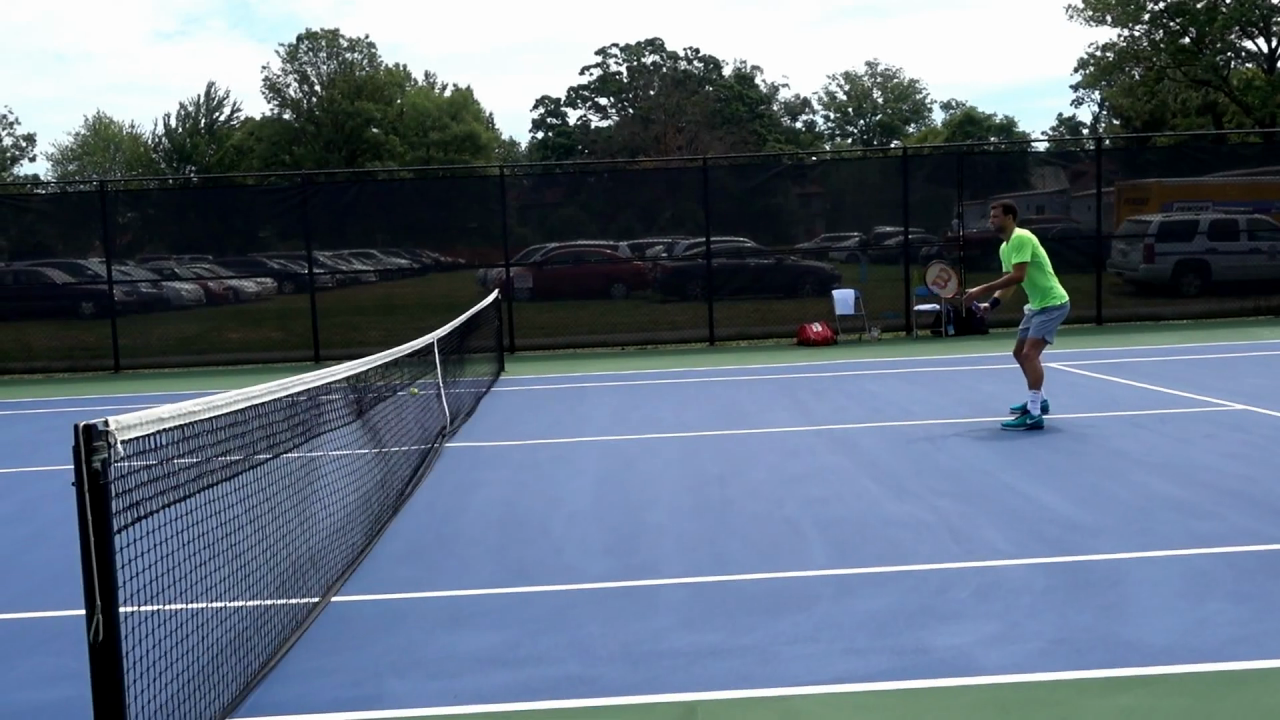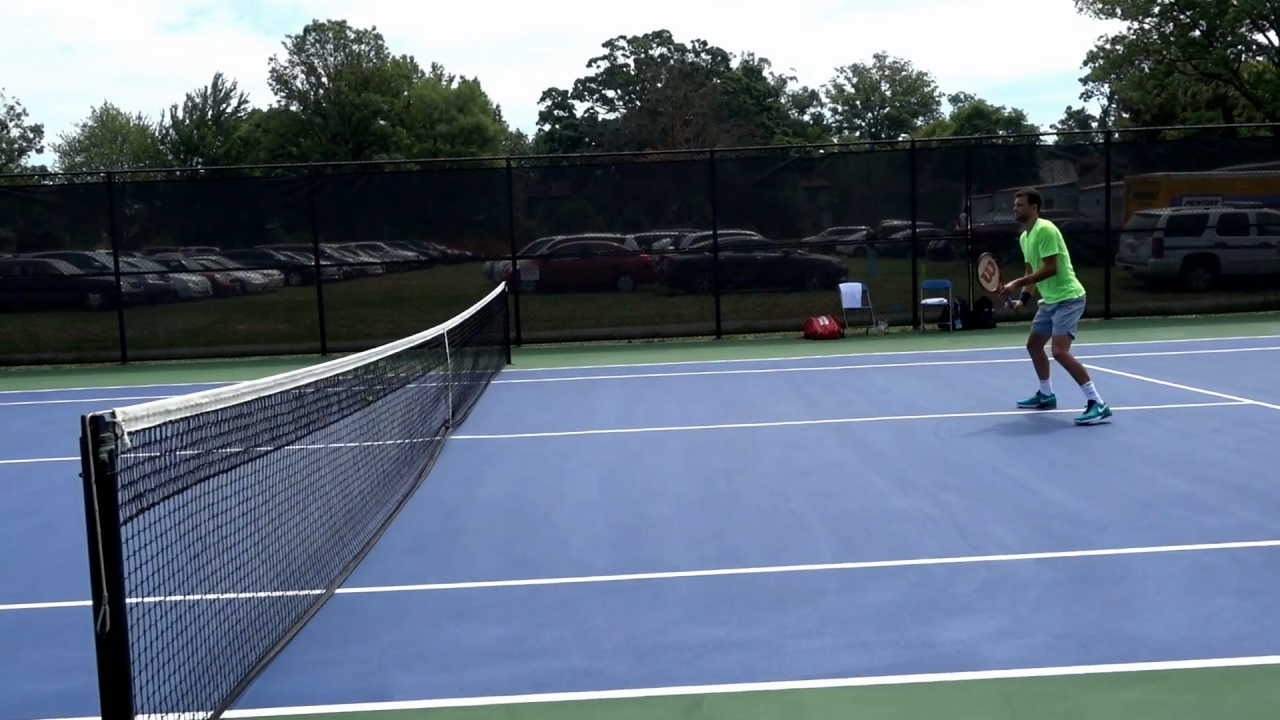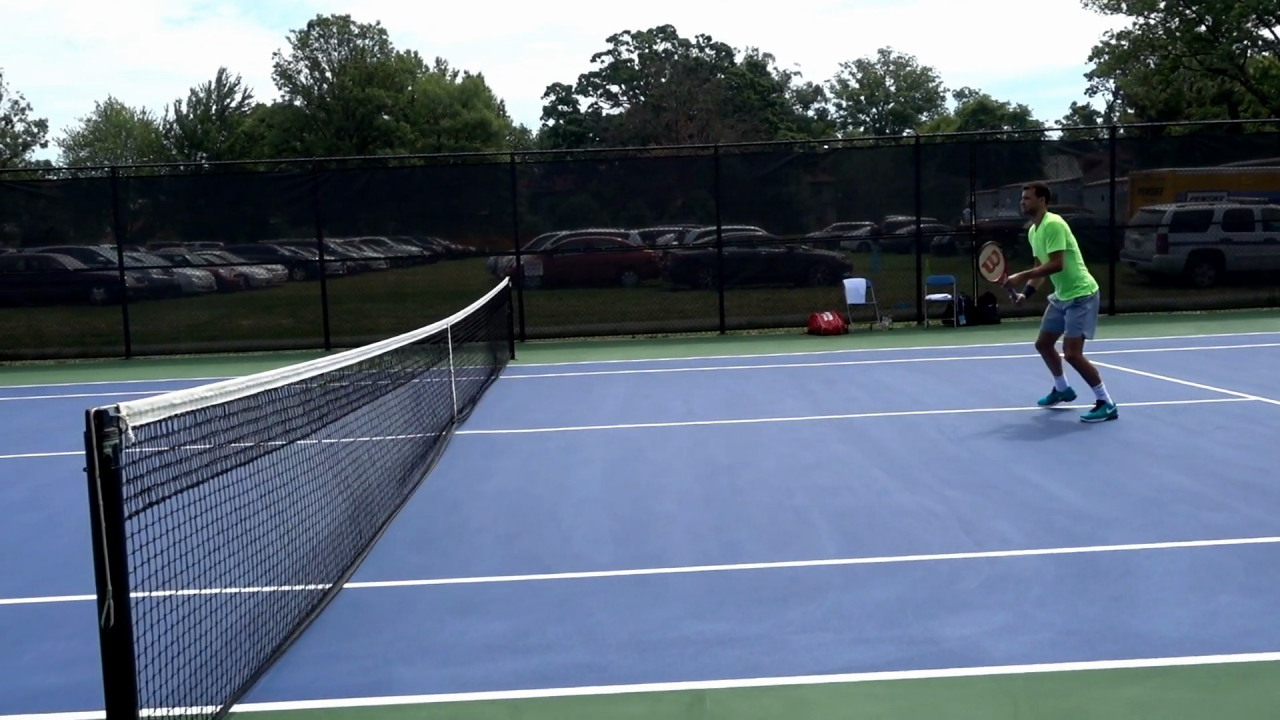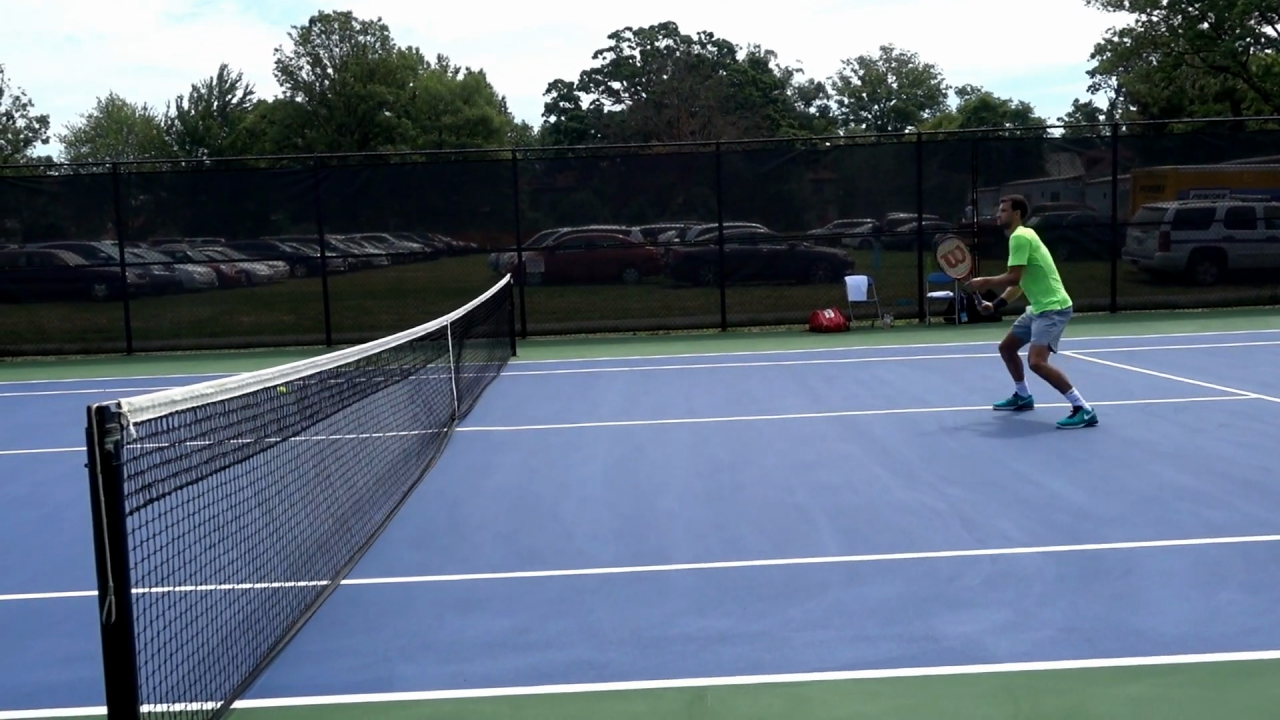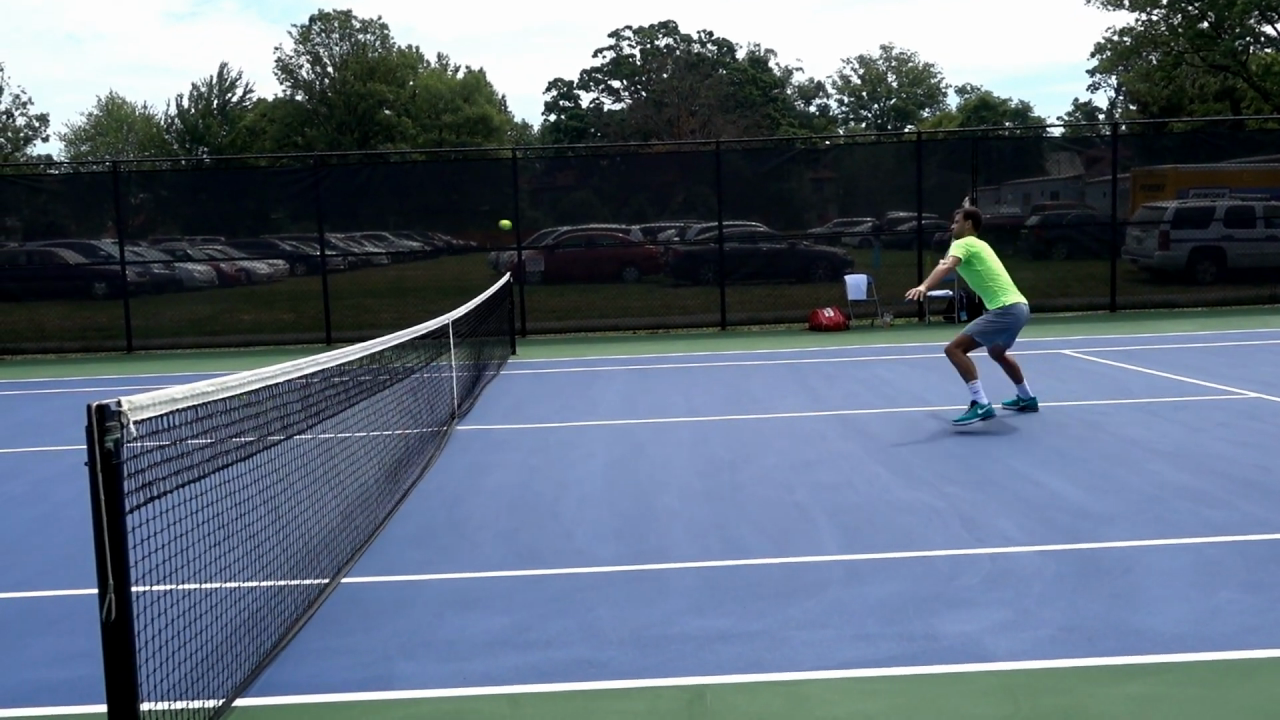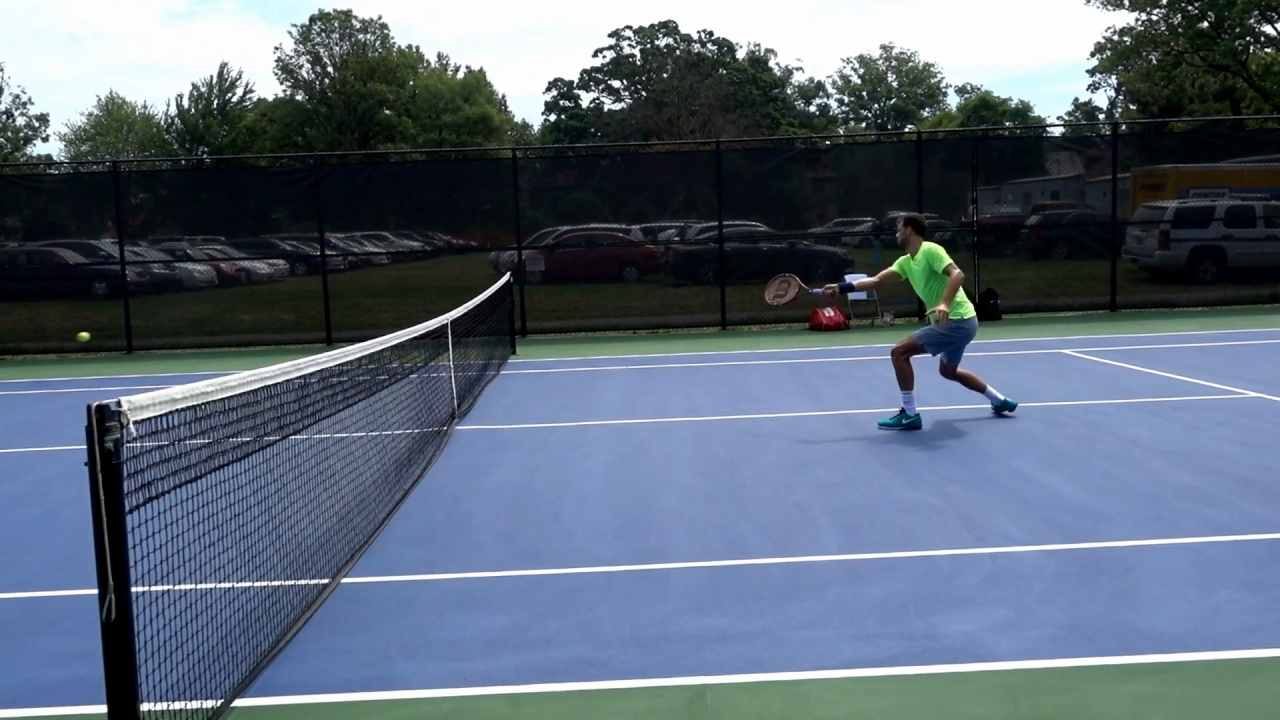
dt=0.4s
person 1, frame 1
left shoulder: (1021, 237)
right shoulder: (1004, 247)
left elbow: (1018, 276)
right elbow: (1007, 283)
left wrist: (982, 290)
right wrist: (990, 304)
left hip: (1053, 304)
right hip: (1037, 305)
left knee: (1030, 353)
right knee: (1020, 352)
left ankle: (1033, 415)
right ankle: (1038, 400)
person 1, frame 2
left shoulder: (1045, 230)
right shoulder: (1024, 237)
left elbow: (1051, 268)
right elbow: (1031, 271)
left wrist: (1017, 283)
right wrist: (1022, 299)
left hip: (1068, 298)
right hip: (1049, 300)
left knee: (1059, 351)
right knee: (1034, 345)
left ankle: (1097, 403)
right ankle: (1046, 395)
person 1, frame 3
left shoulder: (1053, 223)
right shoulder: (1032, 230)
left elbow: (1056, 265)
right elbow: (1040, 267)
left wrist: (1020, 277)
right wrist: (1025, 292)
left hip: (1082, 296)
right hip: (1061, 296)
left knee: (1072, 353)
right knee: (1043, 344)
left ankle: (1106, 403)
right ankle: (1062, 389)
person 1, frame 4
left shoulder: (1021, 237)
right shoulder: (1016, 239)
left elbow: (1013, 278)
right elbow: (1017, 286)
left wrist: (984, 282)
right wrist: (995, 304)
left hip: (1055, 309)
right hip: (1039, 309)
left knee: (1037, 362)
right knee: (1007, 348)
left ankle: (1083, 408)
right ankle: (1022, 395)
person 1, frame 5
left shoulder: (961, 244)
right shoulder: (977, 245)
left elbow: (946, 266)
right elbow: (950, 266)
left wrist: (923, 286)
left hip: (1006, 310)
right hip: (1018, 307)
left knee: (954, 349)
right knee: (997, 352)
left ankle: (981, 404)
right ankle: (1026, 398)
person 1, frame 6
left shoulder: (930, 250)
right shoulder: (904, 262)
left elbow: (956, 274)
right elbow: (876, 281)
left wrist: (943, 304)
right wrist: (842, 287)
left hip: (957, 320)
right hip: (961, 322)
left knee: (900, 353)
right knee: (949, 371)
left ankle: (910, 415)
right ankle: (1000, 400)
